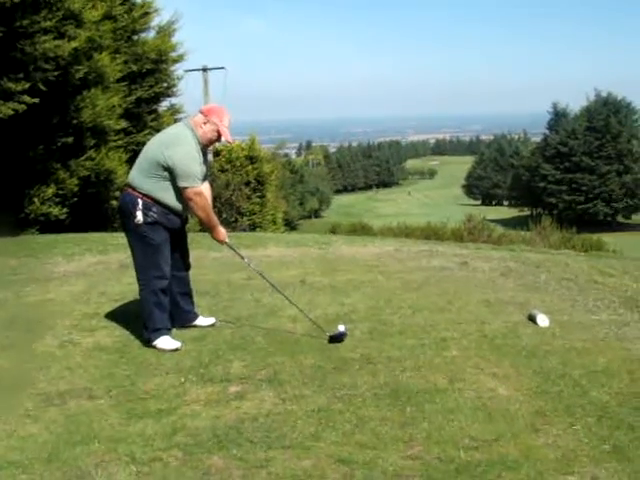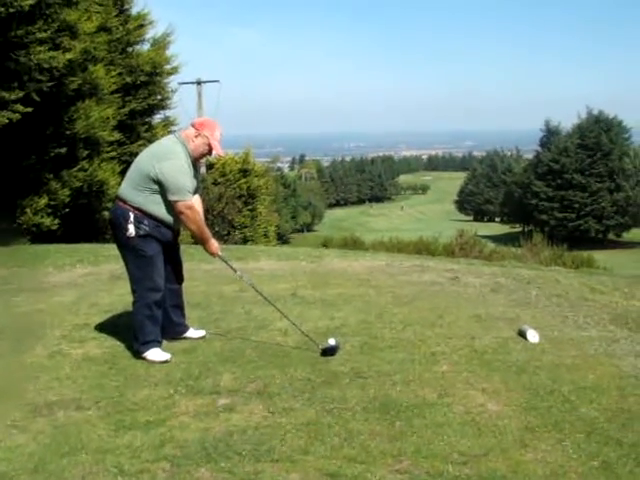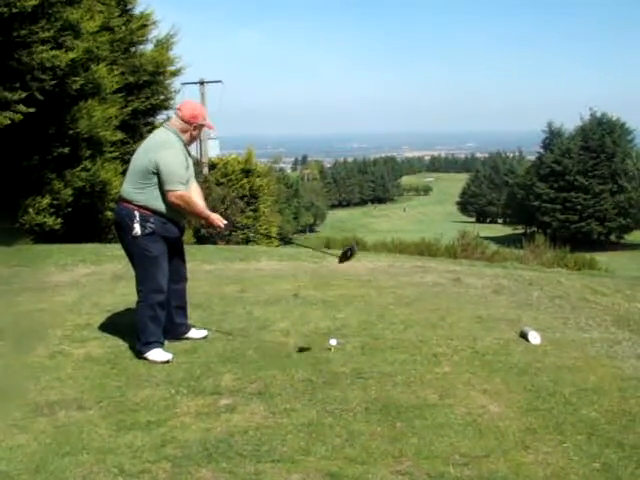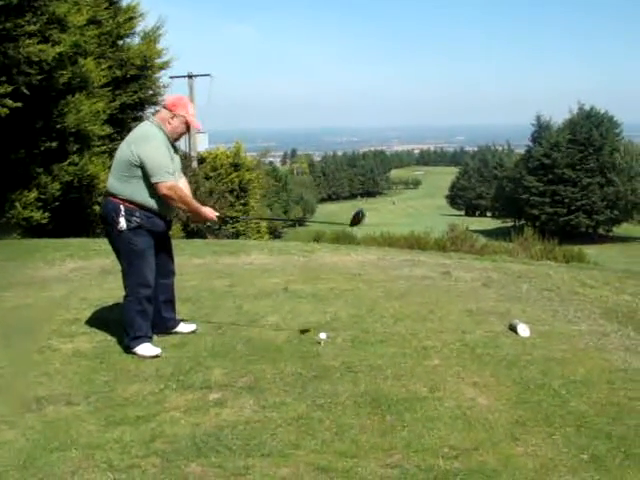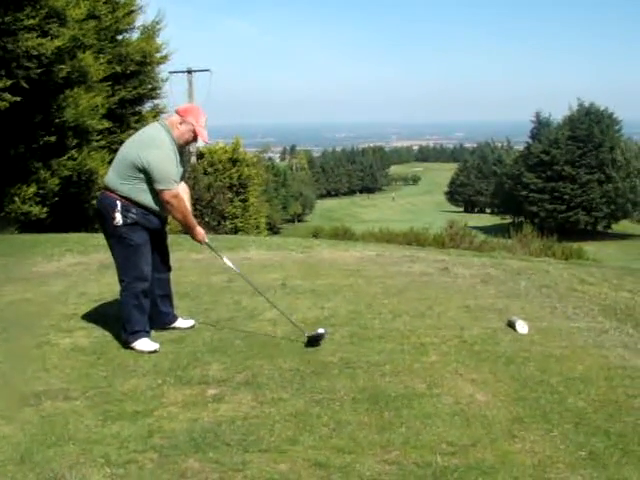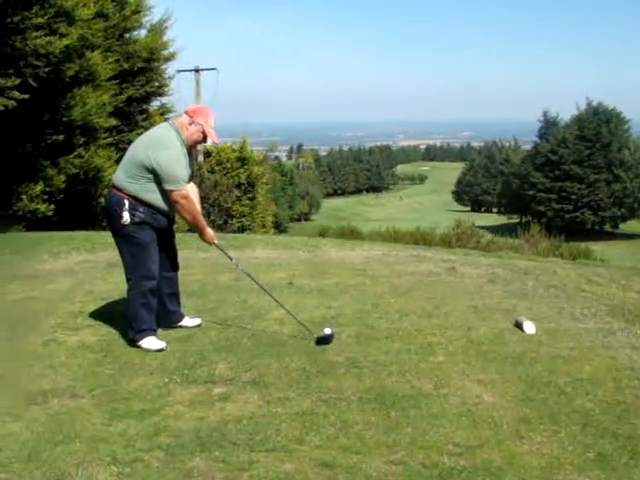
dt=0.7s
person 1, frame 1
left shoulder: (194, 142)
right shoulder: (183, 145)
left elbow: (203, 185)
right elbow: (194, 196)
left wrist: (210, 222)
right wrist: (215, 227)
left hip: (167, 212)
right hip: (144, 211)
left knee: (178, 266)
right knee: (156, 273)
left ankle: (183, 316)
right ankle: (156, 332)
person 1, frame 2
left shoulder: (186, 155)
right shoulder: (173, 159)
left elbow: (194, 198)
right elbow: (185, 209)
left wrist: (203, 235)
right wrist: (207, 240)
left hip: (159, 224)
right hip: (136, 223)
left knee: (172, 278)
right knee: (150, 285)
left ankle: (174, 327)
right ankle: (147, 344)
person 1, frame 3
left shoulder: (173, 142)
right shoulder: (169, 149)
left elbow: (190, 184)
right elbow: (177, 196)
left wrist: (205, 213)
right wrist: (207, 216)
left hip: (163, 222)
right hip: (143, 223)
left knee: (175, 278)
right knee: (154, 285)
left ankle: (176, 327)
right ankle: (149, 344)
person 1, frame 4
left shoulder: (160, 137)
right shoulder: (151, 141)
left elbow: (178, 178)
right elbow: (167, 188)
left wrist: (193, 209)
right wrist: (199, 211)
left hip: (151, 217)
right hip: (128, 218)
left knee: (163, 272)
right knee: (141, 279)
left ankle: (164, 321)
right ankle: (137, 339)
person 1, frame 5
left shoulder: (172, 141)
right shoulder: (159, 147)
left elbow: (180, 185)
right elbow: (170, 197)
left wrist: (190, 220)
right wrist: (193, 228)
left hip: (146, 213)
right hip: (124, 213)
left knee: (159, 267)
right knee: (137, 275)
left ankle: (163, 317)
right ankle: (135, 333)
person 1, frame 6
left shoulder: (182, 141)
right shoulder: (168, 147)
left elbow: (189, 185)
right elbow: (180, 198)
left wrist: (200, 221)
right wrist: (203, 229)
left hip: (154, 211)
right hip: (131, 211)
left knee: (167, 265)
right knee: (145, 274)
left ankle: (169, 316)
right ankle: (141, 332)
